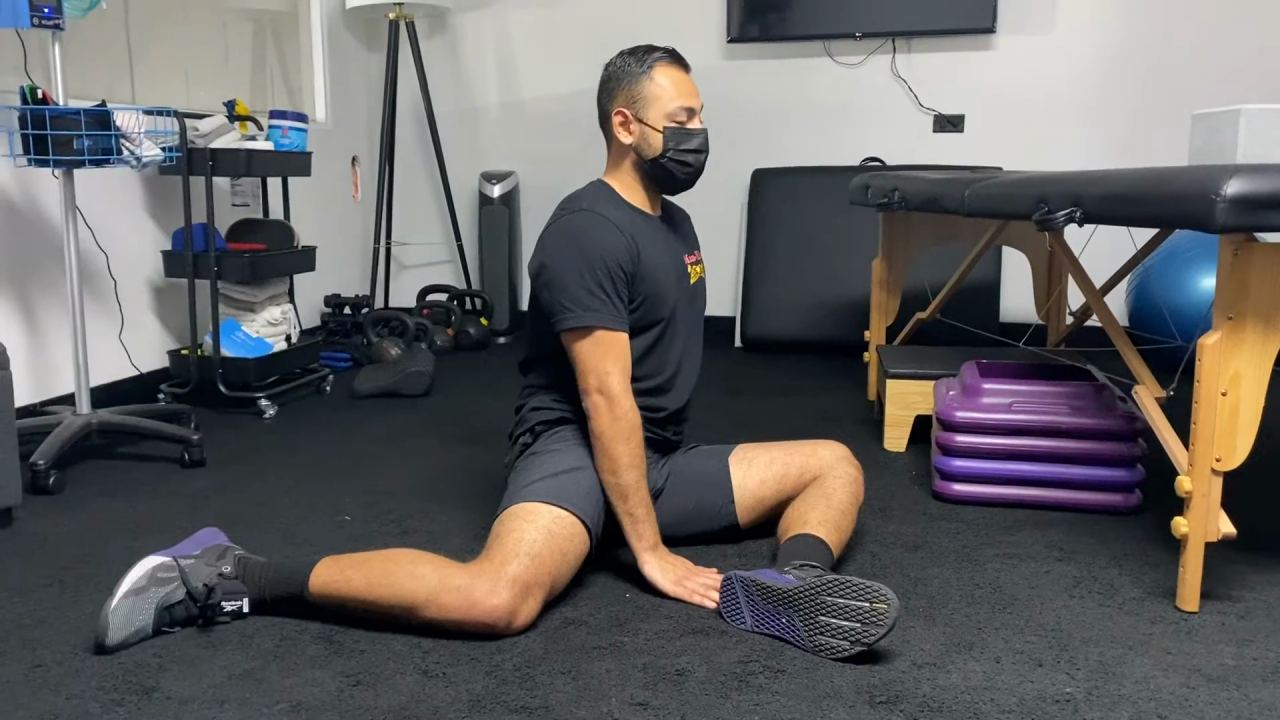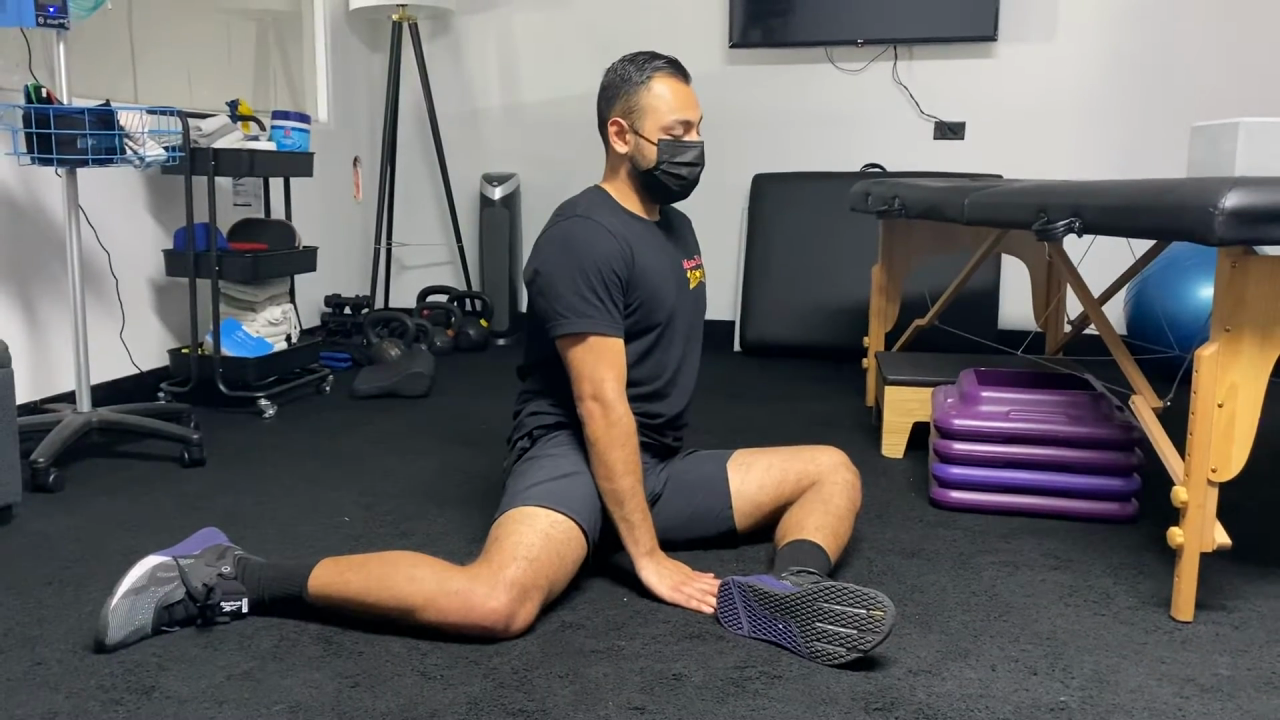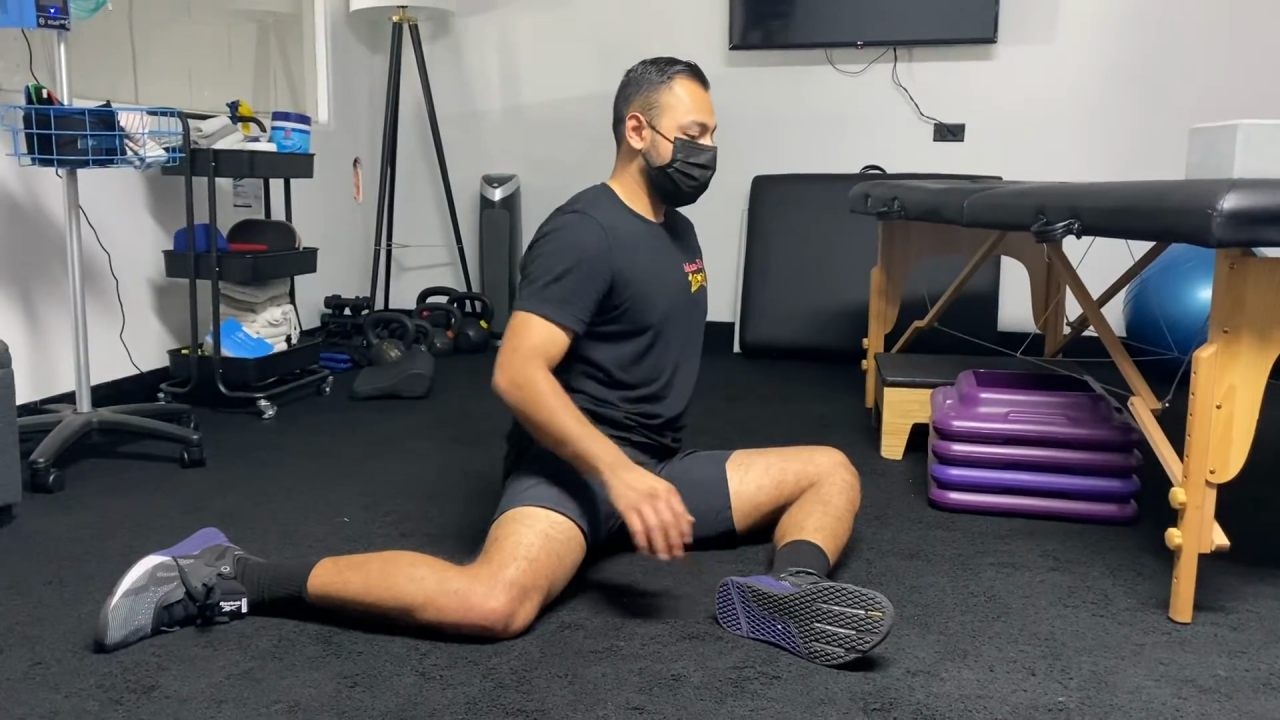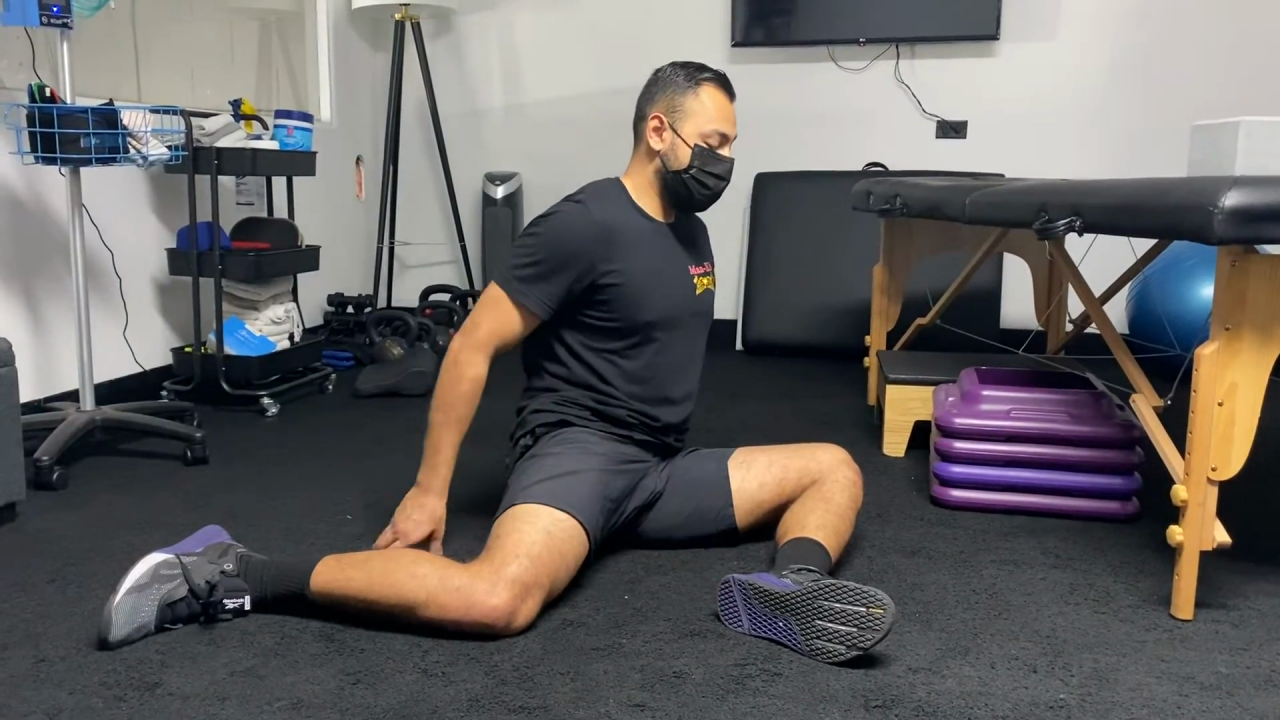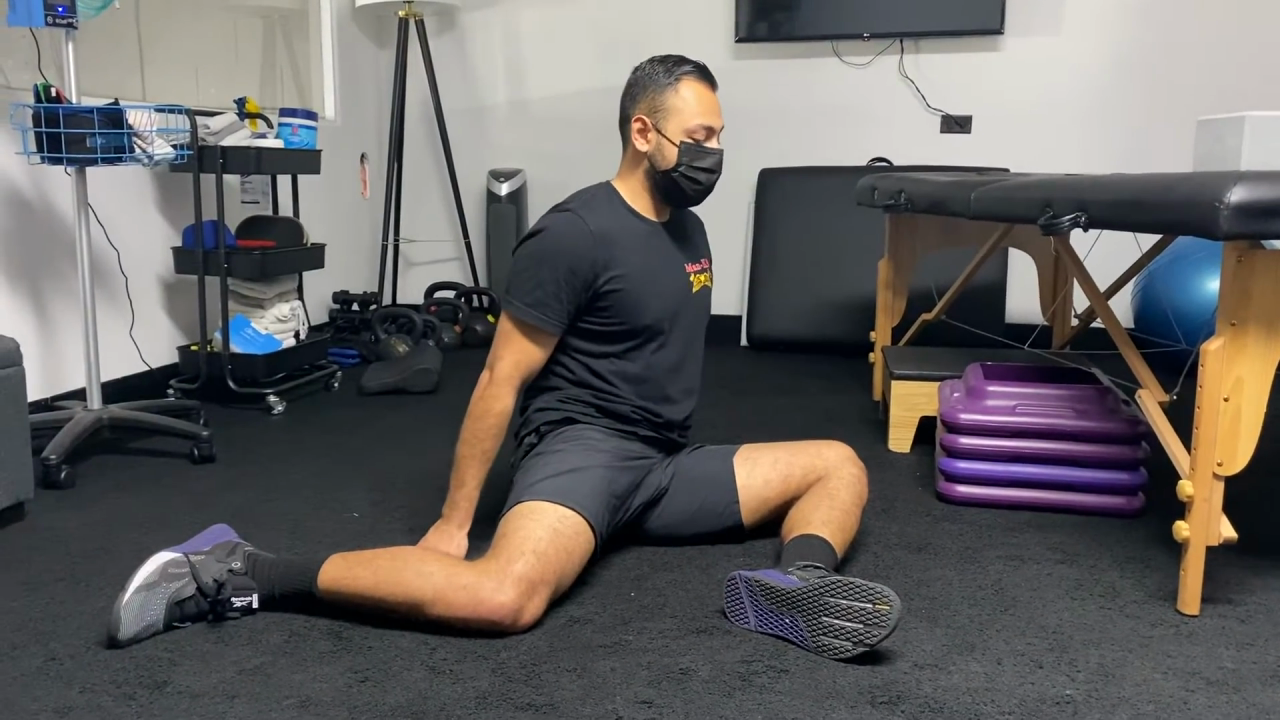
dt=1s
person 1, frame 1
left shoulder: (674, 222)
right shoulder: (588, 230)
right elbow: (605, 397)
left wrist: (675, 485)
right wrist: (650, 551)
left hip: (657, 455)
right hip: (574, 446)
left knee: (836, 465)
right knee: (498, 598)
left ankle: (787, 591)
right ankle: (229, 578)
person 1, frame 2
left shoulder: (675, 227)
right shoulder: (585, 237)
right elbow: (600, 404)
left wrist: (665, 494)
right wrist: (647, 556)
left hip: (656, 461)
right hip: (572, 453)
left knee: (834, 471)
right knee: (496, 601)
left ankle: (787, 598)
right ankle: (229, 578)
person 1, frame 3
left shoulder: (679, 232)
right shoulder: (584, 233)
right elbow: (516, 374)
left wrist: (653, 471)
right wrist: (617, 469)
left hip: (655, 463)
right hip: (577, 462)
left knee: (831, 472)
right knee: (495, 602)
left ankle: (786, 594)
right ankle: (228, 580)
person 1, frame 4
left shoulder: (691, 233)
right shoulder: (586, 225)
right elbow: (471, 349)
left wrist: (669, 455)
right wrist: (431, 489)
left hip: (662, 466)
right hip: (577, 449)
left knee: (834, 468)
right knee: (496, 599)
left ankle: (788, 591)
right ankle: (232, 577)
person 1, frame 5
left shoulder: (689, 230)
right shoulder: (577, 234)
right elbow: (501, 380)
left wrist: (673, 454)
right wrist: (453, 520)
left hip: (666, 464)
right hip: (581, 447)
left knee: (838, 466)
right knee: (504, 597)
left ankle: (793, 589)
right ankle: (241, 575)
